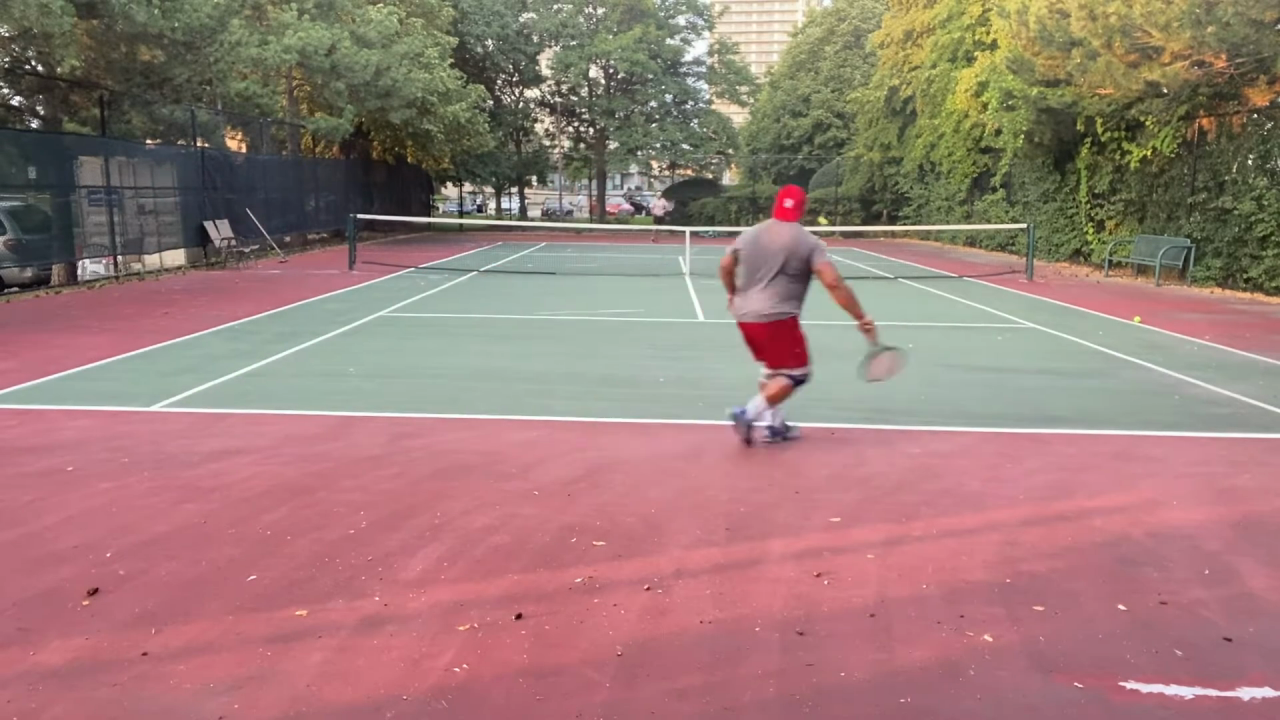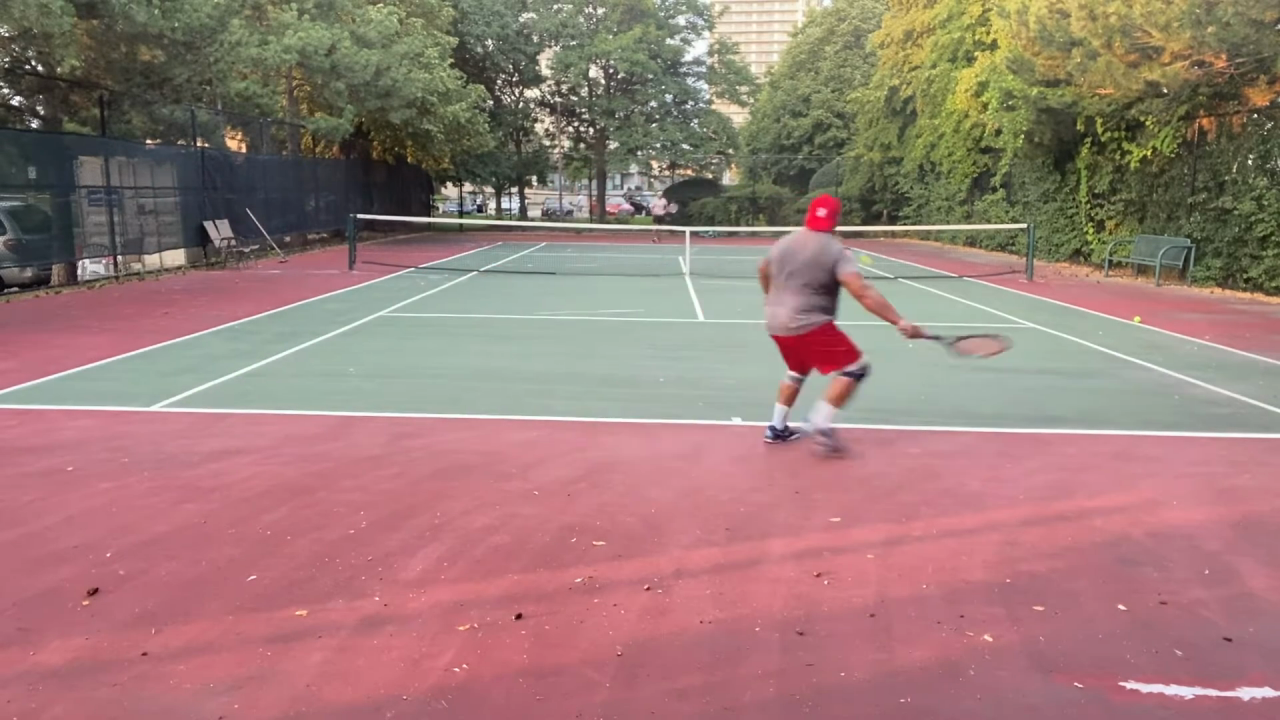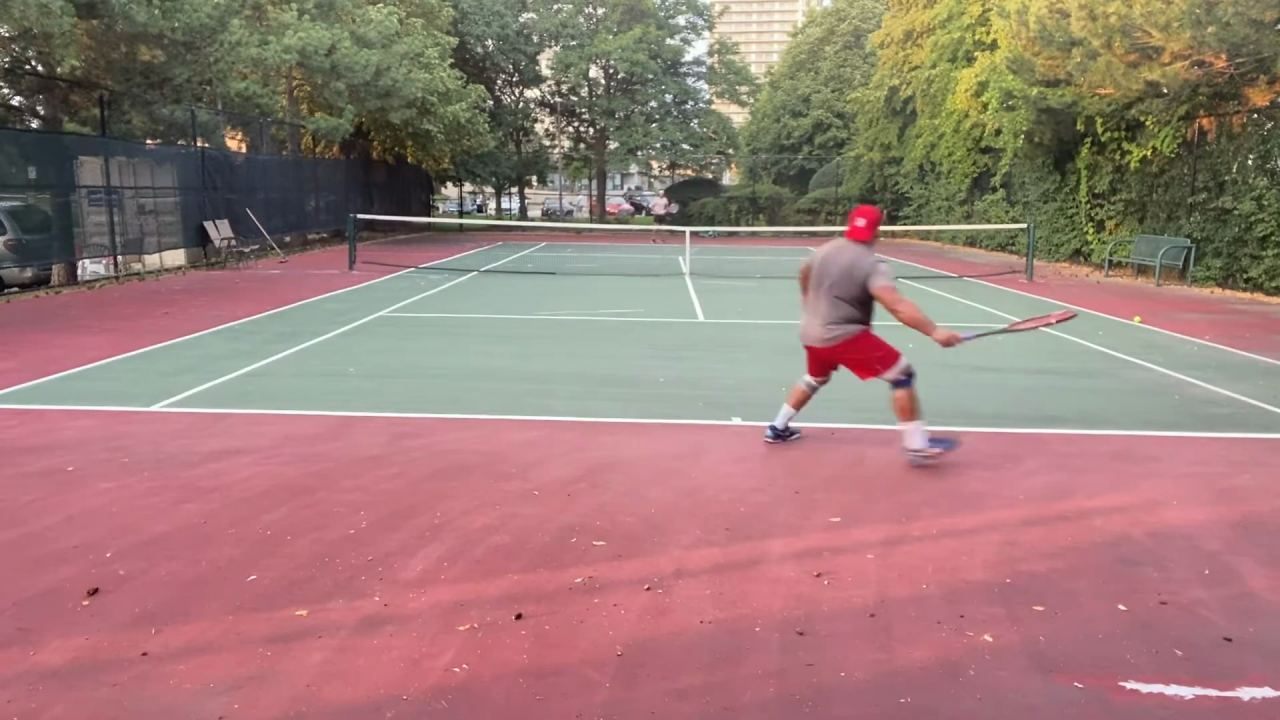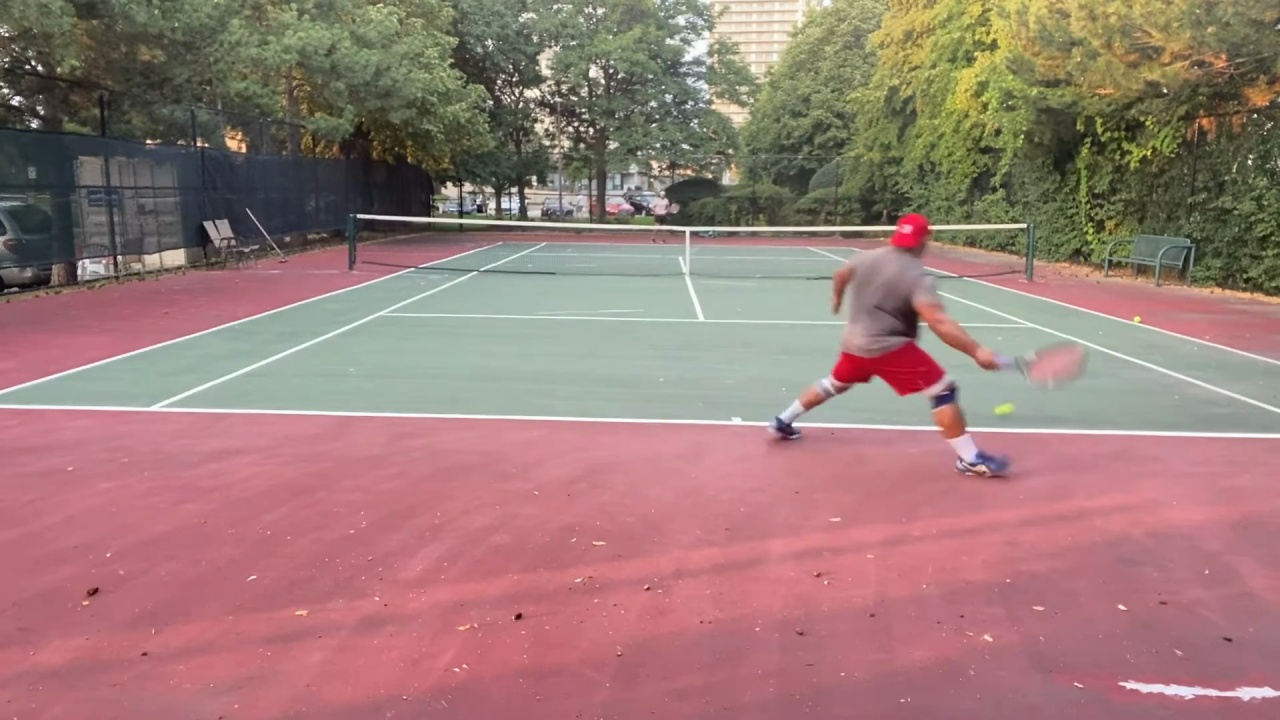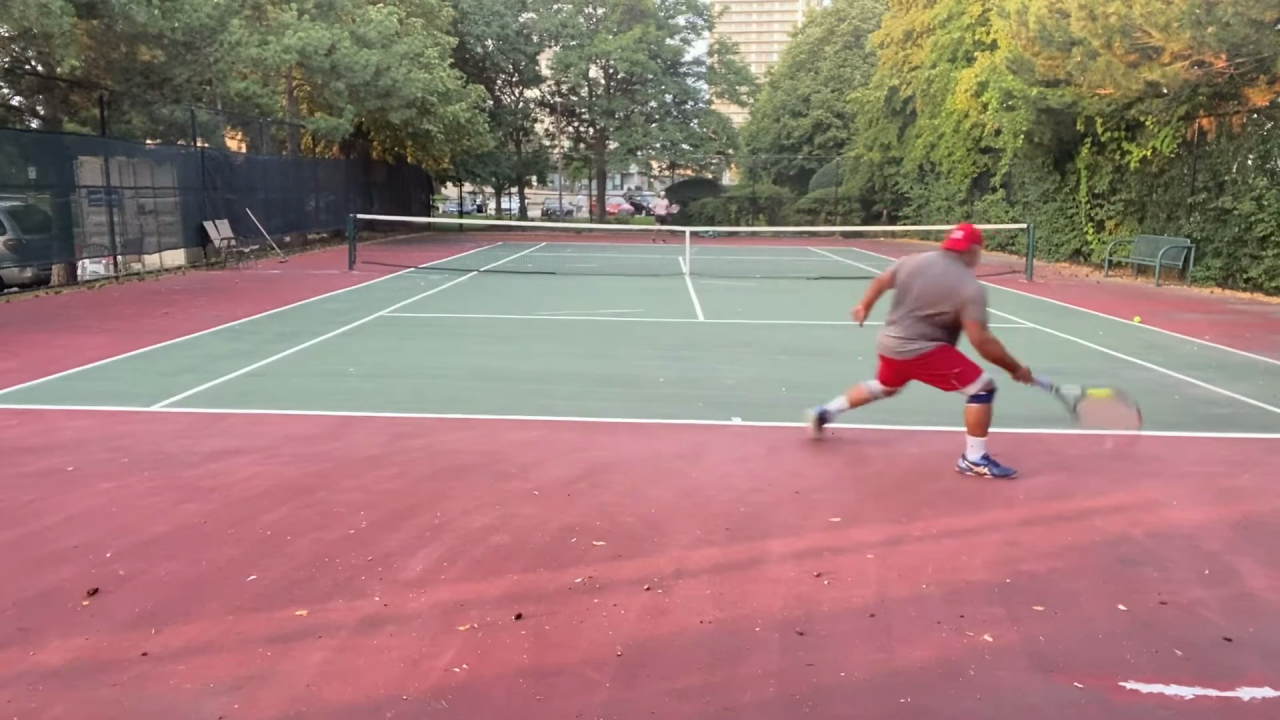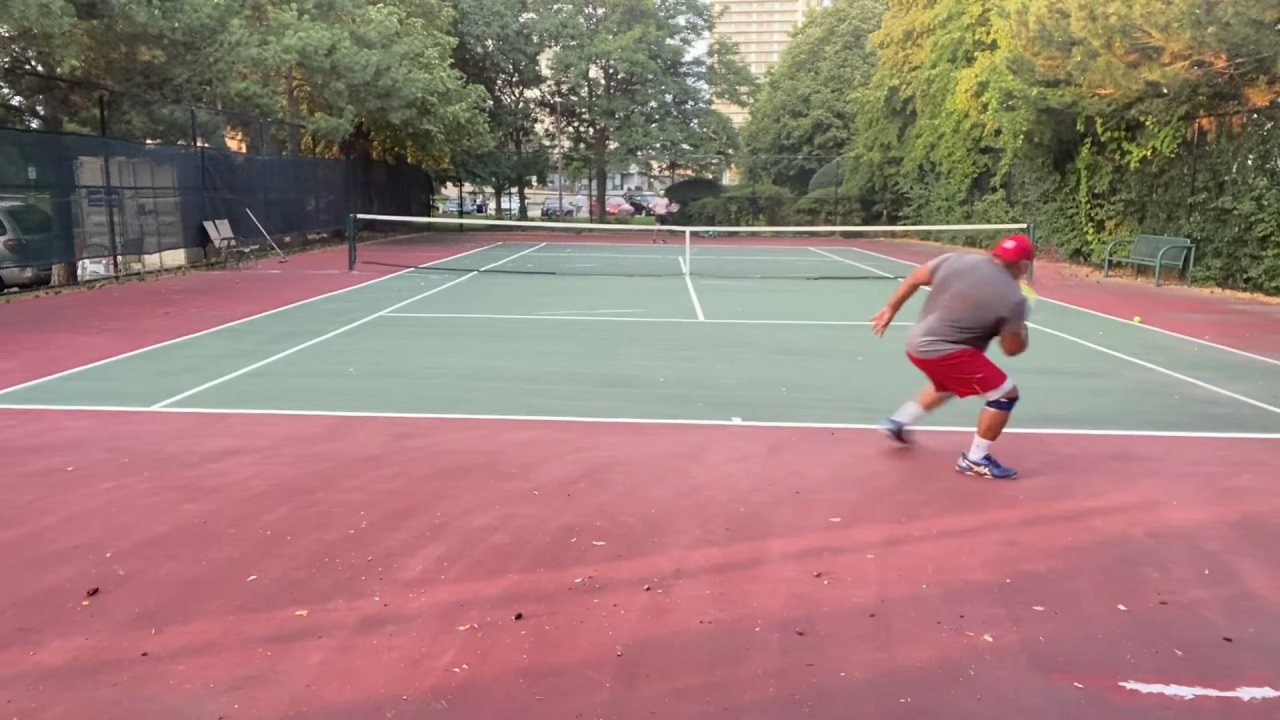
dt=0.1s
person 1, frame 1
left shoulder: (749, 234)
right shoulder: (808, 242)
left elbow: (725, 267)
right elbow: (834, 283)
left wrist: (733, 294)
right wrist: (862, 318)
left hip: (745, 315)
right hip: (777, 317)
left knee: (773, 368)
right knee: (797, 374)
left ankle: (773, 424)
right ankle: (748, 413)
person 1, frame 2
left shoulder: (784, 243)
right shoulder: (836, 253)
left elbow: (763, 272)
right elbow: (863, 292)
left wrist: (772, 299)
right wrist: (900, 321)
left hip: (778, 325)
right hip: (810, 325)
left knee: (797, 372)
right knee: (854, 369)
left ankle: (776, 428)
right ankle: (820, 424)
person 1, frame 3
left shoulder: (826, 250)
right shoulder: (871, 265)
left elbow: (804, 273)
right elbow: (897, 305)
left wrist: (808, 299)
right wrist: (935, 331)
left hip: (814, 335)
right hip: (845, 336)
left knee: (815, 379)
right knee: (903, 375)
left ankle: (777, 428)
right ankle: (918, 444)
person 1, frame 4
left shoulder: (869, 258)
right shoulder: (917, 277)
left elbow: (841, 275)
right elbow: (939, 321)
left wrist: (837, 296)
right wrist: (977, 351)
left hip: (855, 344)
right hip: (889, 348)
left knee: (835, 384)
right knee: (944, 390)
left ankle: (783, 421)
right ankle: (970, 458)
person 1, frame 5
left shoulder: (915, 261)
right shoulder: (972, 288)
left elbow: (880, 282)
right elbow: (982, 342)
left wrist: (864, 307)
right wrist: (1015, 368)
left hip: (889, 345)
right hip: (922, 351)
left knee: (884, 387)
right knee: (983, 389)
left ankle: (825, 413)
right ankle: (974, 459)
person 1, frame 6
left shoulder: (956, 261)
right shoulder: (1013, 298)
left elbow: (913, 279)
right elbow: (1012, 347)
left wrist: (889, 311)
right wrist: (1006, 329)
left hip: (920, 344)
right hip: (944, 352)
left knee: (948, 384)
right knee: (1005, 394)
left ankle: (899, 421)
right ankle: (976, 459)
